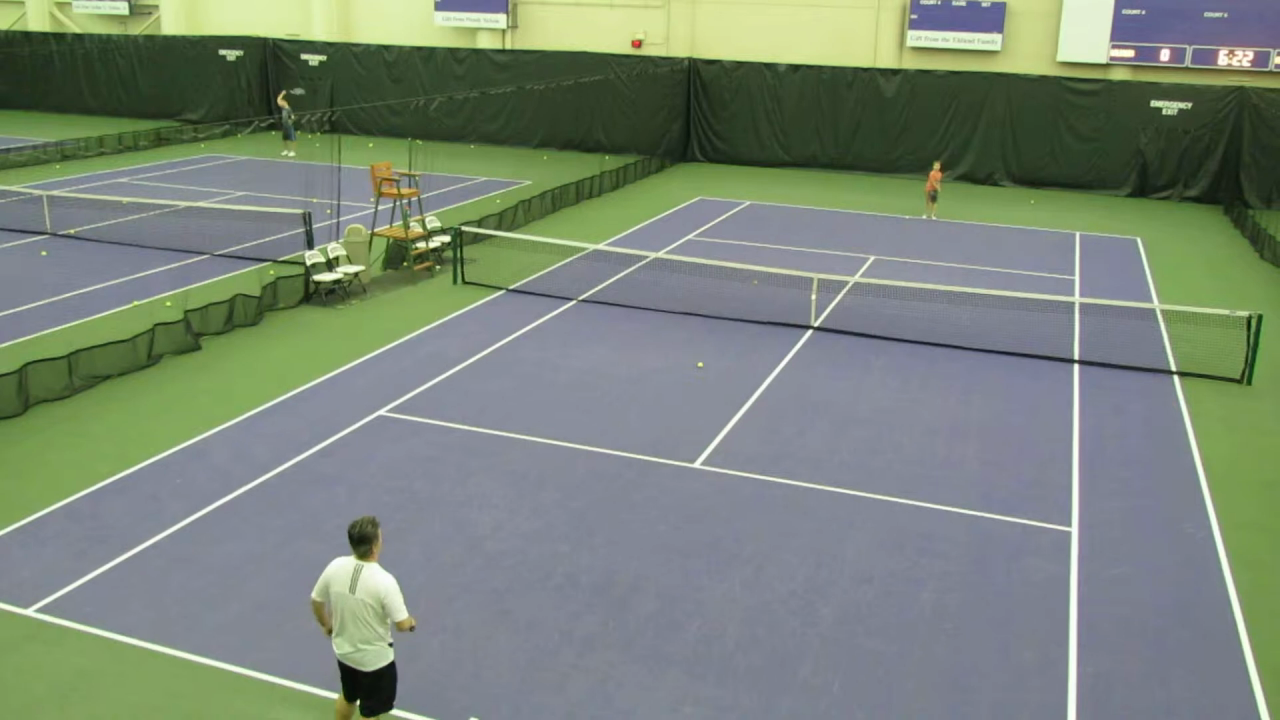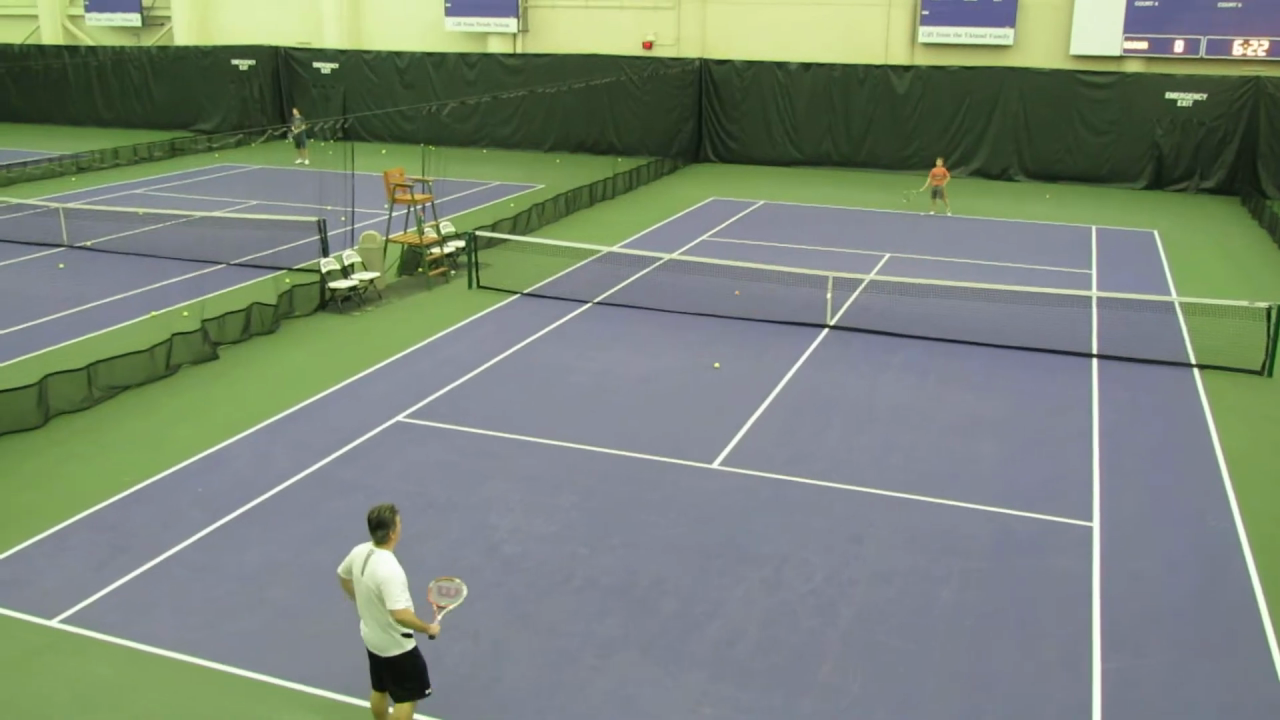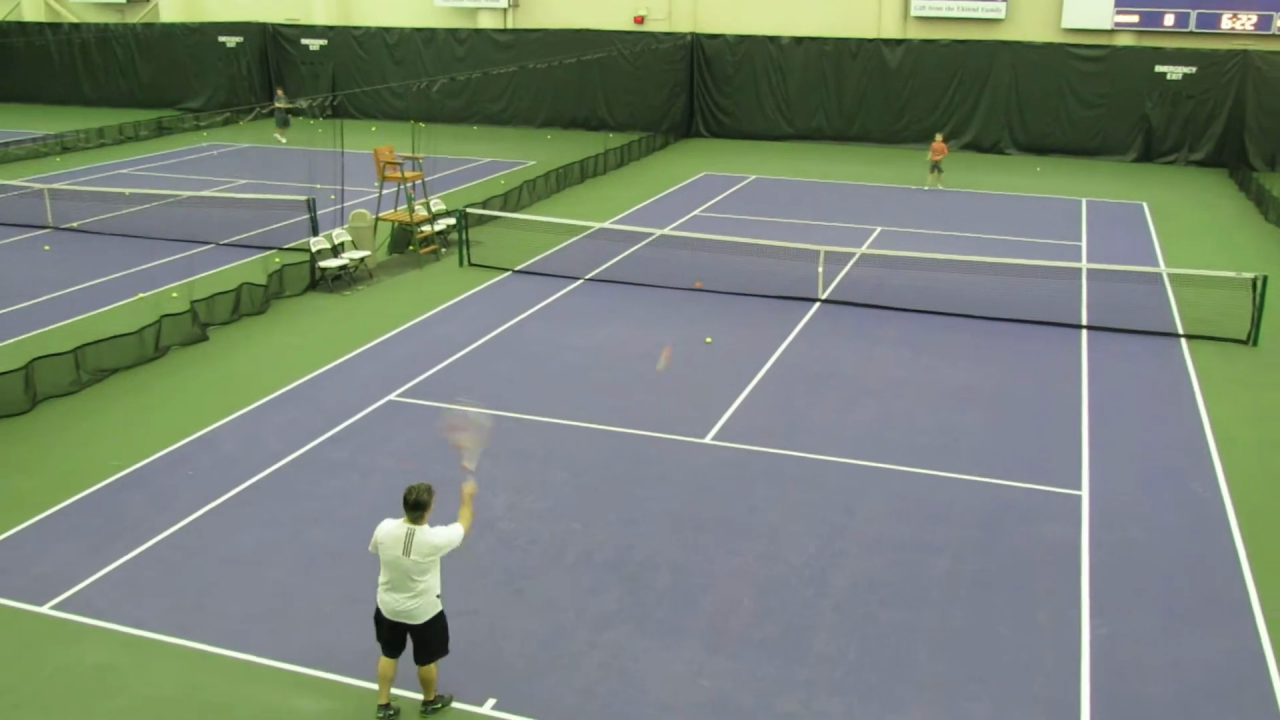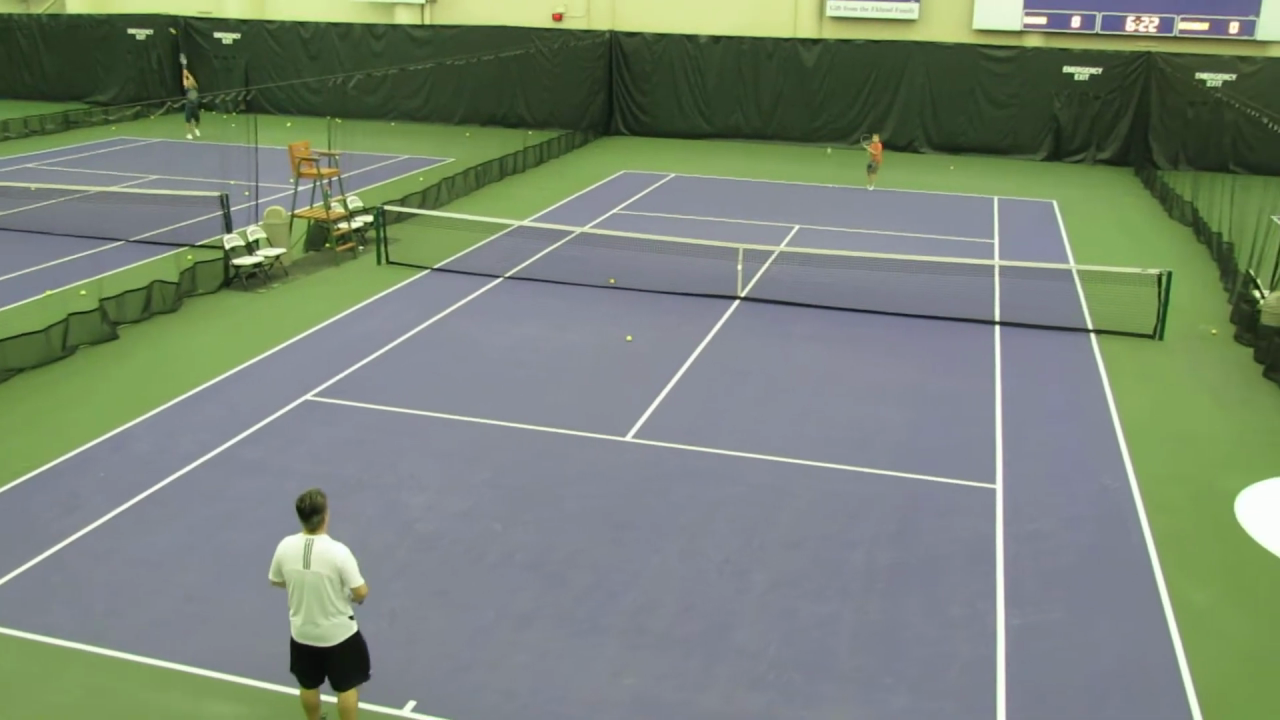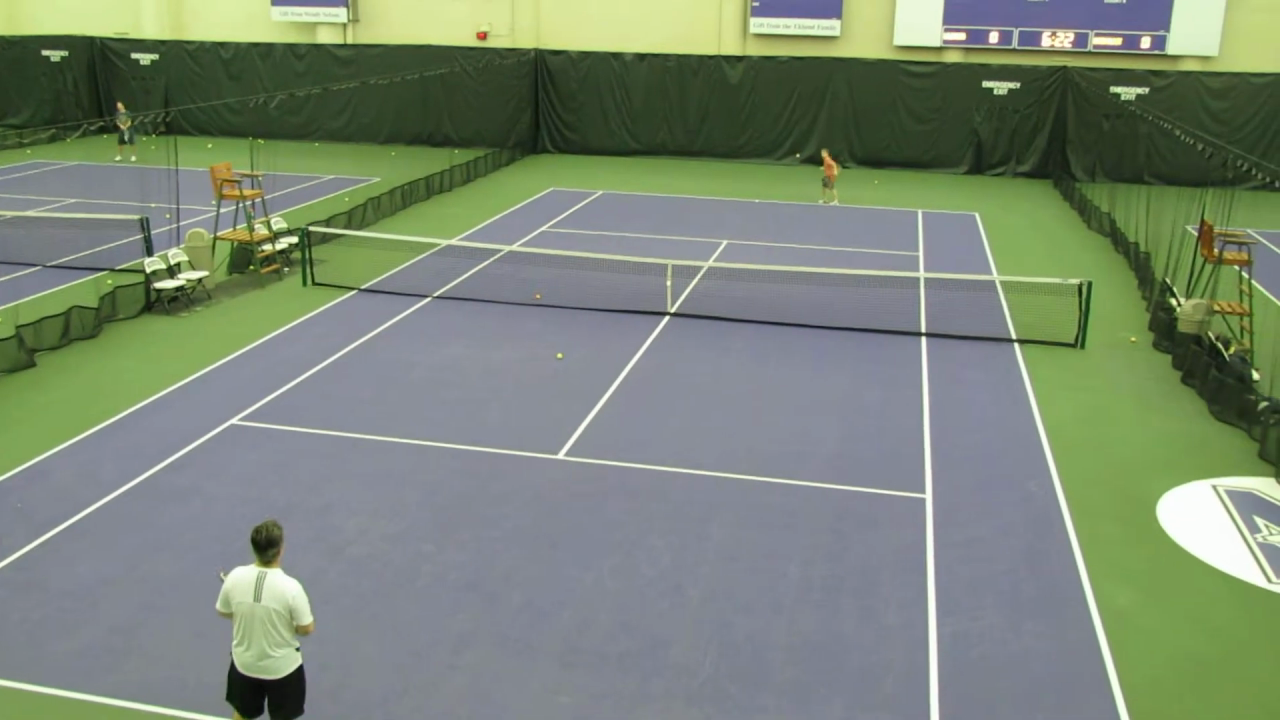
dt=1s
person 1, frame 1
left shoulder: (335, 567)
right shoulder: (384, 582)
left elbow: (316, 603)
right elbow: (403, 625)
left wrist: (326, 625)
right wrist: (411, 622)
left hip: (344, 651)
right hip: (375, 658)
left knee: (348, 697)
person 1, frame 2
left shoulder: (359, 552)
right shoulder: (389, 570)
left elbow: (344, 578)
right elbow: (400, 615)
right wrist: (428, 628)
left hip: (372, 639)
right hip: (397, 645)
left knee: (379, 689)
right knee: (408, 698)
person 1, frame 3
left shoulder: (385, 528)
right shoulder: (436, 539)
left elbow: (375, 551)
right elbow: (464, 524)
right wrist: (468, 497)
left hip: (388, 607)
right hip: (424, 611)
left knee: (389, 655)
right knee: (427, 660)
person 1, frame 4
left shoulder: (285, 546)
right shoulder: (338, 552)
left elbow: (276, 581)
right elbow: (360, 593)
right wrist: (354, 595)
left hip: (302, 633)
right hip: (338, 634)
left knee: (309, 686)
right knee: (346, 687)
person 1, frame 5
left shoulder: (235, 577)
right shoulder: (291, 587)
left elbow: (223, 612)
right elbow: (306, 629)
left hip: (244, 663)
right hip: (282, 667)
